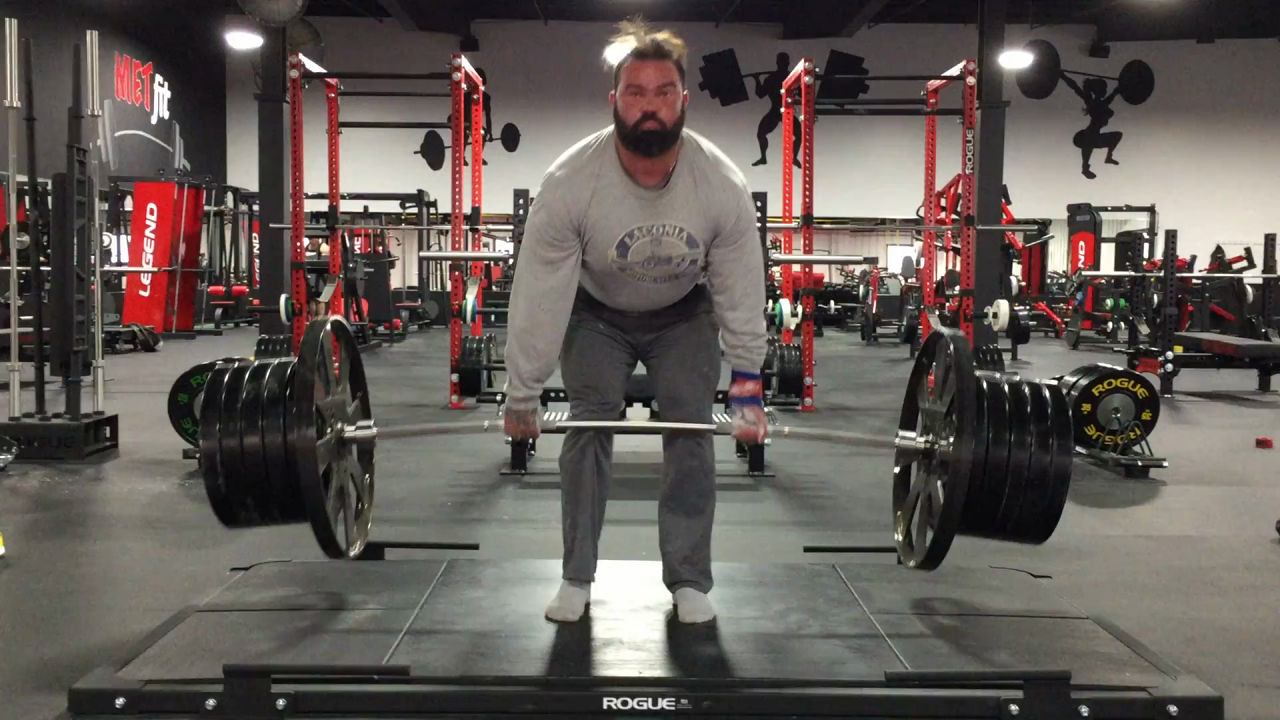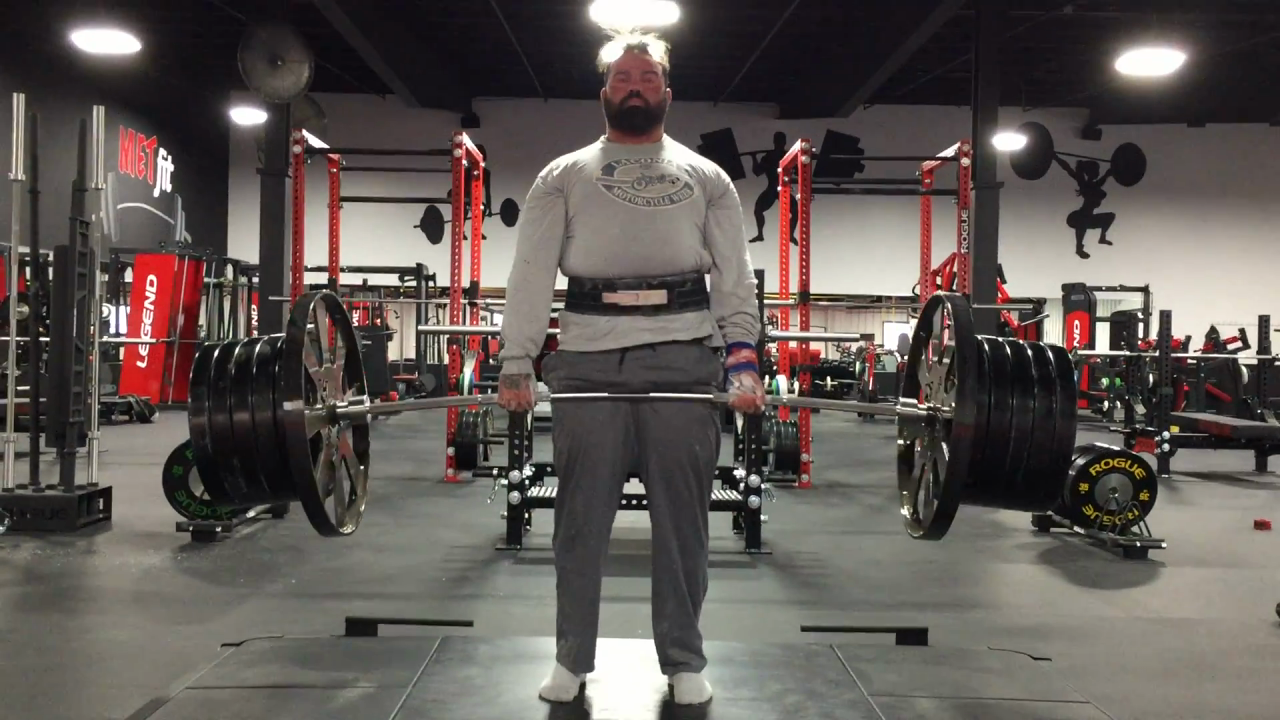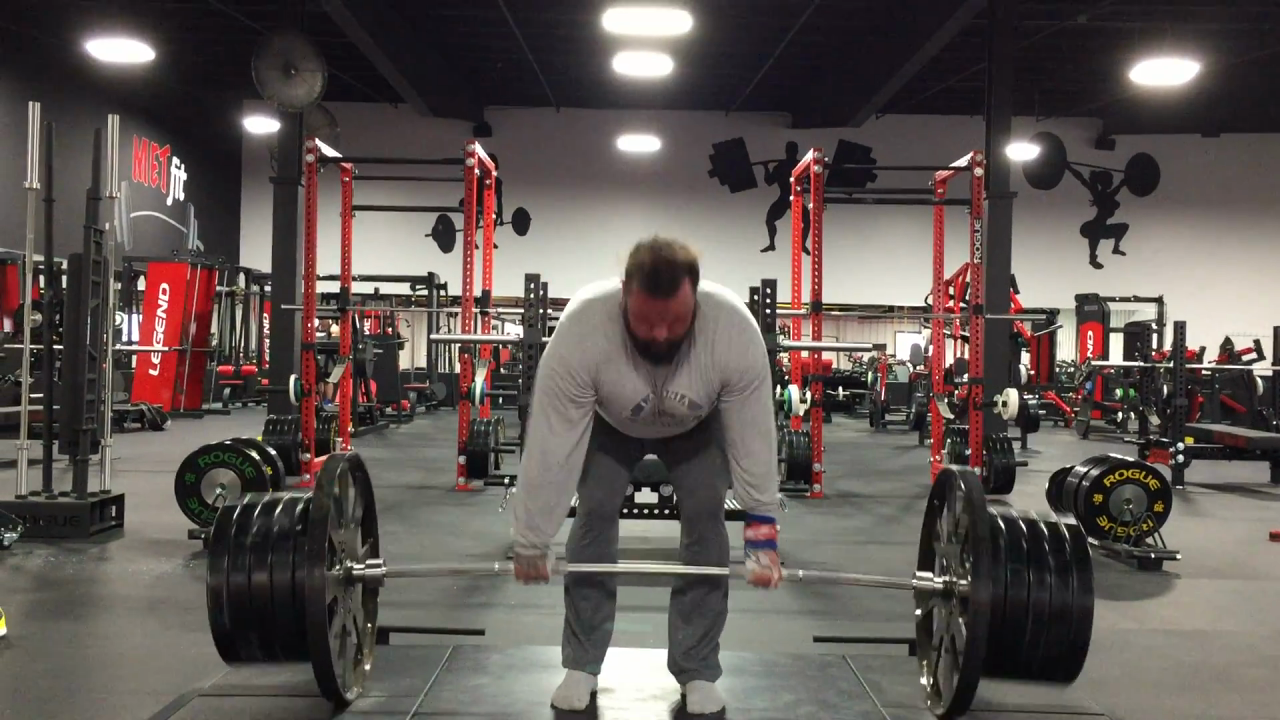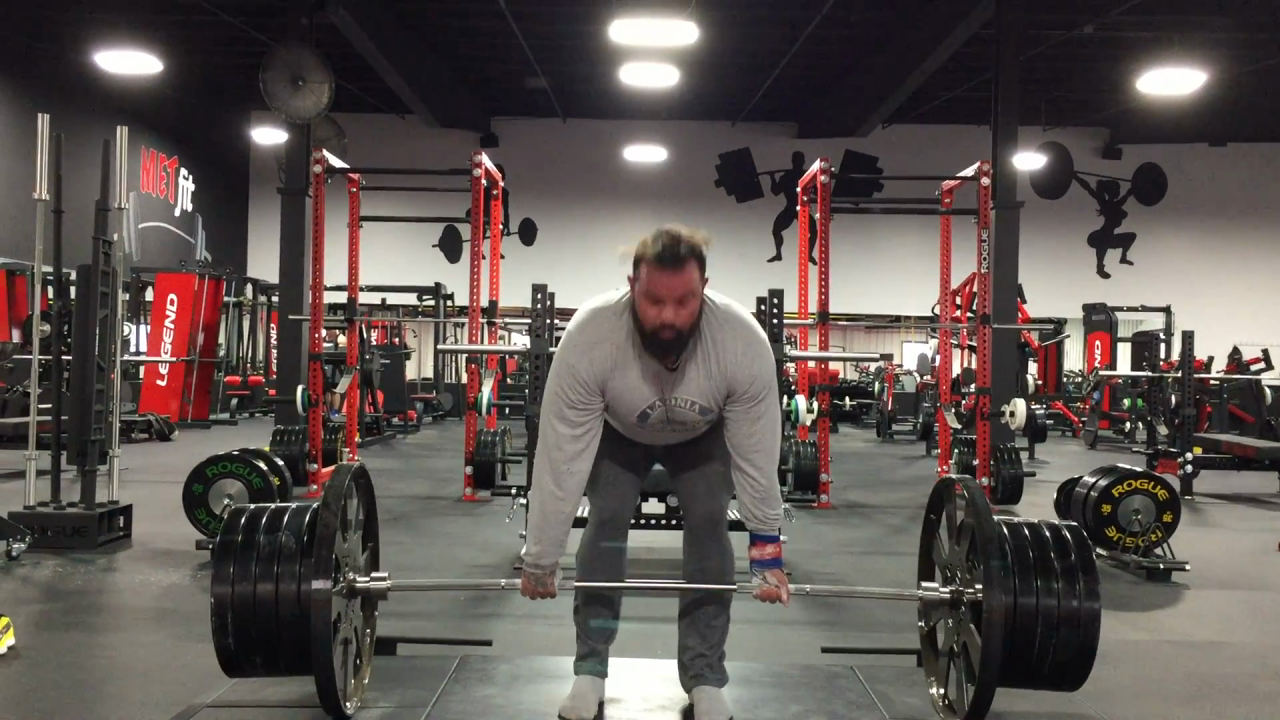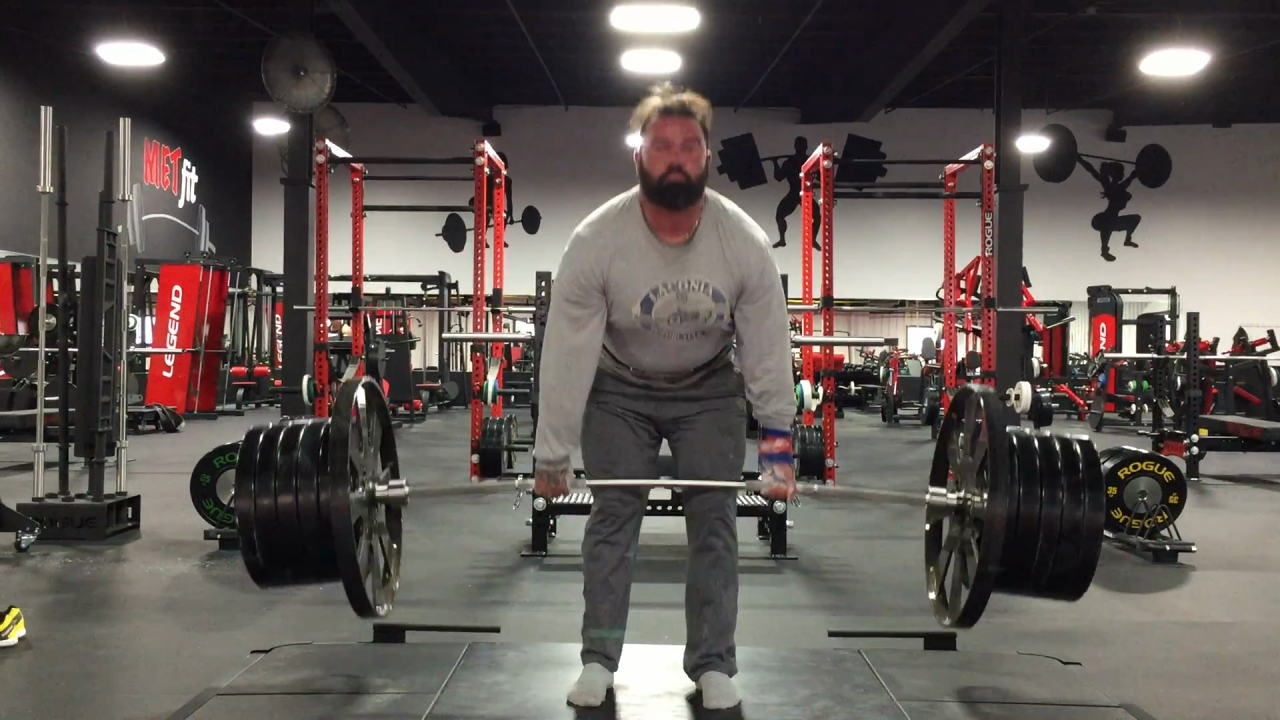
dt=1s
person 1, frame 1
left shoulder: (724, 186)
right shoulder: (569, 183)
left elbow: (741, 294)
right elbow: (540, 297)
left wrist: (747, 391)
right wrist: (522, 398)
left hip: (684, 315)
right hip: (596, 313)
left knee: (692, 436)
right knee: (587, 432)
left ankle: (689, 580)
right ankle: (576, 577)
person 1, frame 2
left shoulder: (705, 176)
right shoulder: (565, 174)
left elbow: (733, 275)
right elbow: (532, 271)
left wrist: (742, 360)
right wrist: (517, 365)
left hip: (684, 353)
right hip: (588, 354)
left knee: (681, 517)
right knee: (582, 513)
left ankle: (683, 660)
right ankle: (573, 658)
person 1, frame 3
left shoulder: (736, 332)
right shoulder: (581, 330)
left elbow: (753, 441)
right elbow: (551, 448)
left wrist: (762, 536)
right wrist: (531, 546)
left hip: (695, 427)
right hip: (608, 425)
left knee: (705, 517)
right knee: (594, 515)
left ankle: (697, 671)
right ankle: (581, 666)
person 1, frame 4
left shoulder: (745, 343)
right shoulder: (587, 338)
left elbow: (756, 456)
right elbow: (562, 456)
left wrist: (767, 553)
right wrist: (540, 561)
left hip: (700, 439)
right hip: (618, 435)
left knee: (708, 528)
right knee: (604, 525)
left ankle: (704, 679)
right ankle: (589, 672)
person 1, frame 5
left shoulder: (745, 242)
right shoulder: (596, 241)
left elbow: (766, 349)
right elbow: (567, 354)
left wrist: (777, 448)
right wrist: (552, 456)
left hip: (708, 390)
right hip: (619, 389)
left knee: (714, 519)
right knee: (612, 514)
left ankle: (712, 663)
right ankle: (598, 657)
